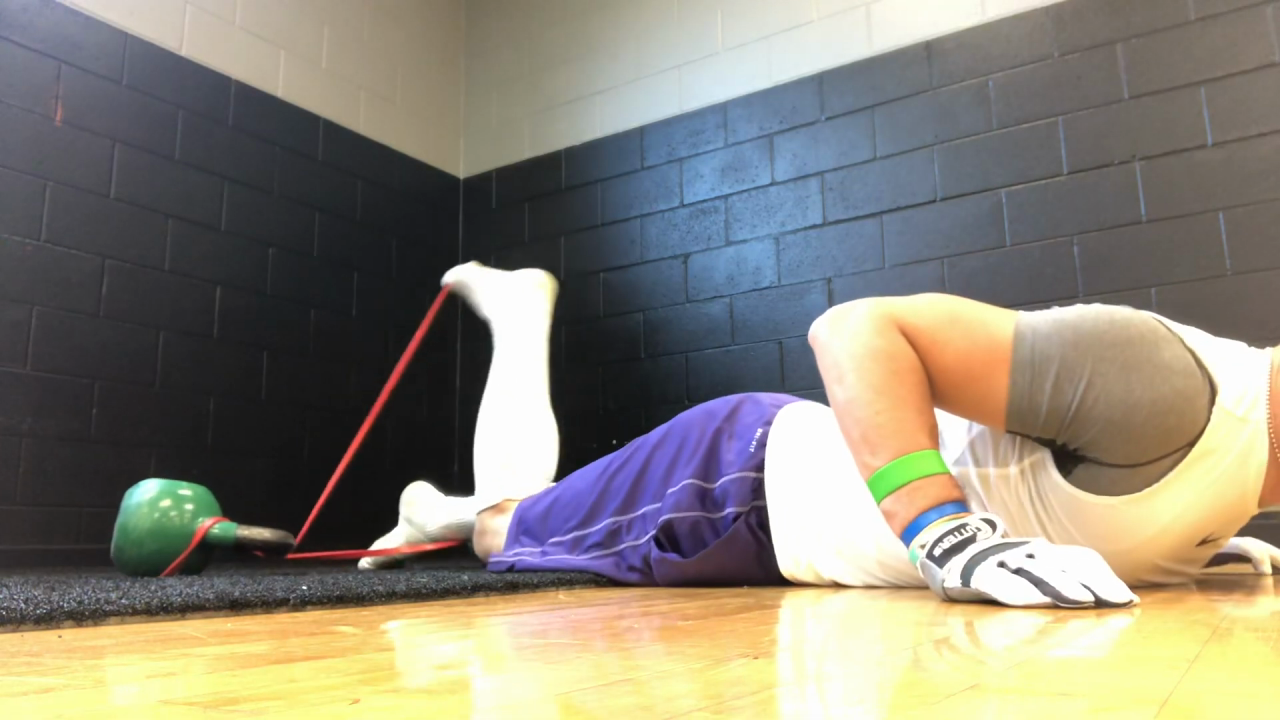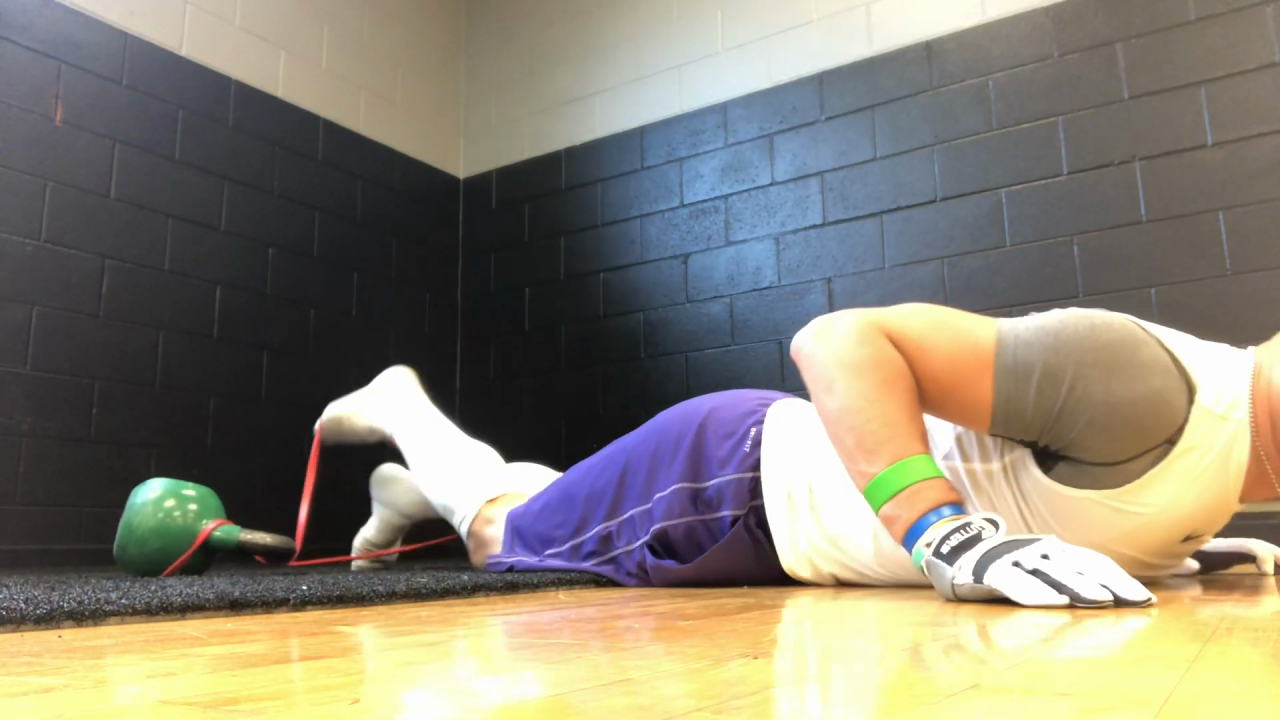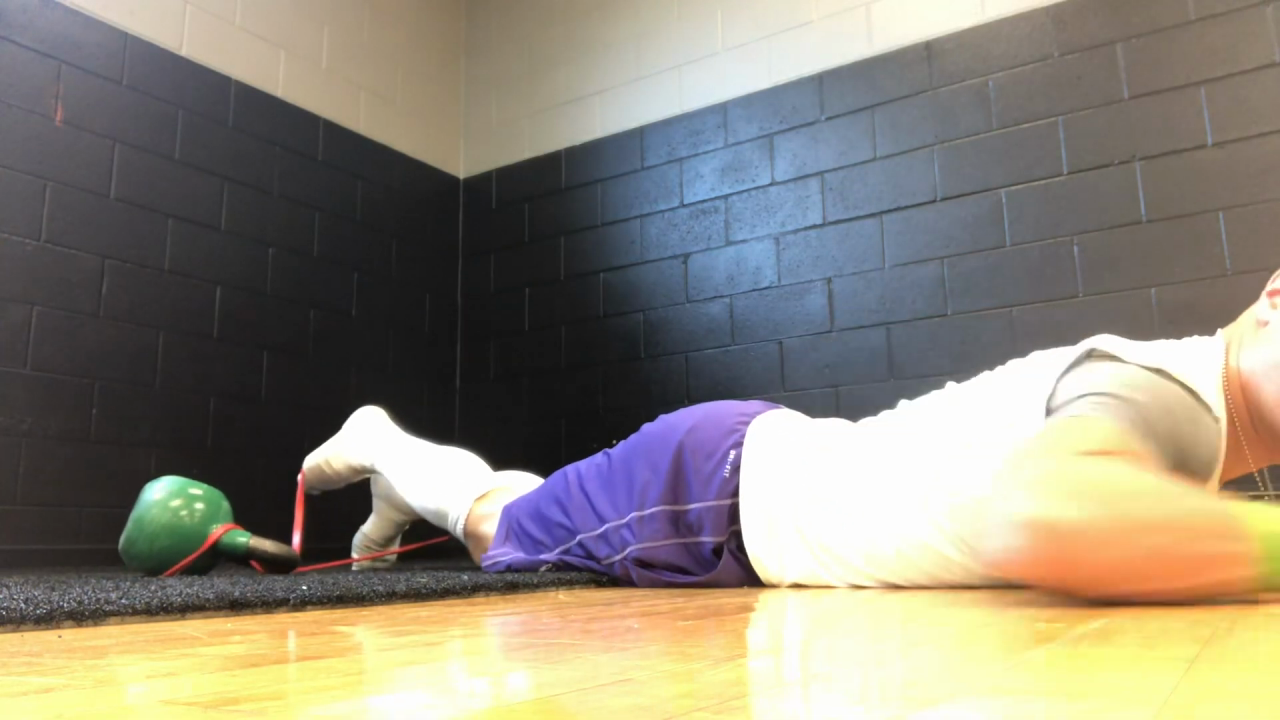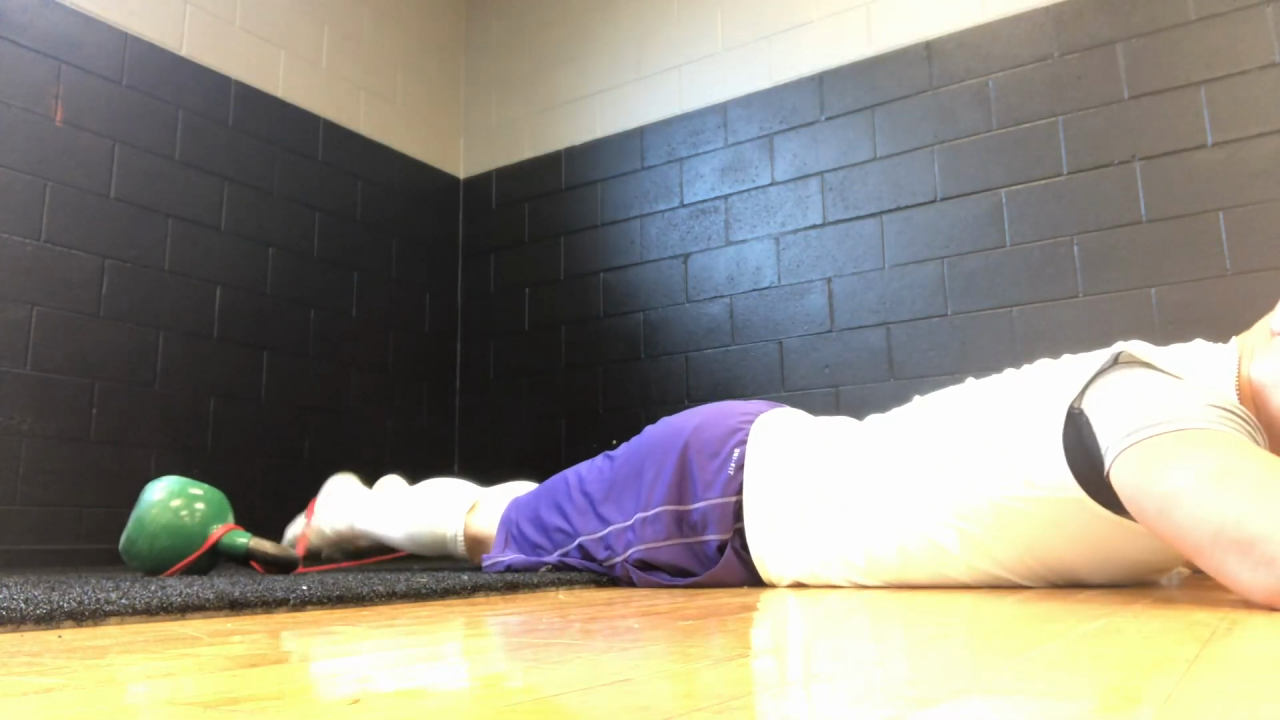
dt=1s
person 1, frame 1
right shoulder: (1170, 387)
right elbow: (855, 327)
left wrist: (1186, 537)
right wrist: (949, 538)
left hip: (793, 484)
right hip: (743, 482)
right knee: (507, 529)
left ankle: (435, 510)
right ankle: (523, 305)
person 1, frame 2
right shoulder: (1147, 384)
right elbow: (840, 339)
left wrist: (1164, 543)
right wrist: (952, 539)
left hip: (774, 477)
right hip: (730, 481)
right knee: (503, 537)
left ankle: (415, 486)
right ankle: (400, 408)
person 1, frame 3
left shoulder: (1196, 396)
right shoulder: (1161, 395)
right elbow: (1033, 525)
left hip: (771, 469)
right hip: (711, 494)
left knee: (526, 513)
right knee: (502, 529)
left ankle: (403, 486)
right ankle: (381, 444)
person 1, frame 4
right shoulder: (1166, 396)
left hip: (773, 471)
right hip: (721, 488)
left knee: (528, 518)
right knee: (498, 531)
left ankle: (403, 498)
right ankle: (355, 509)
